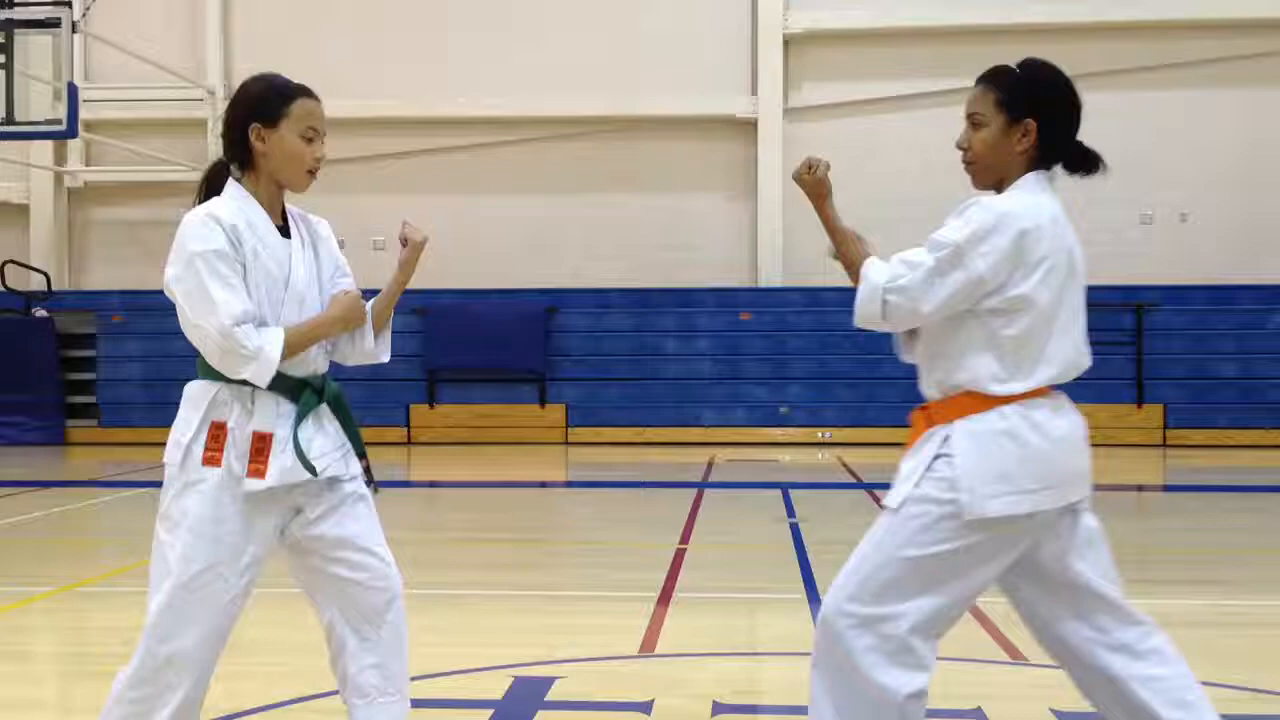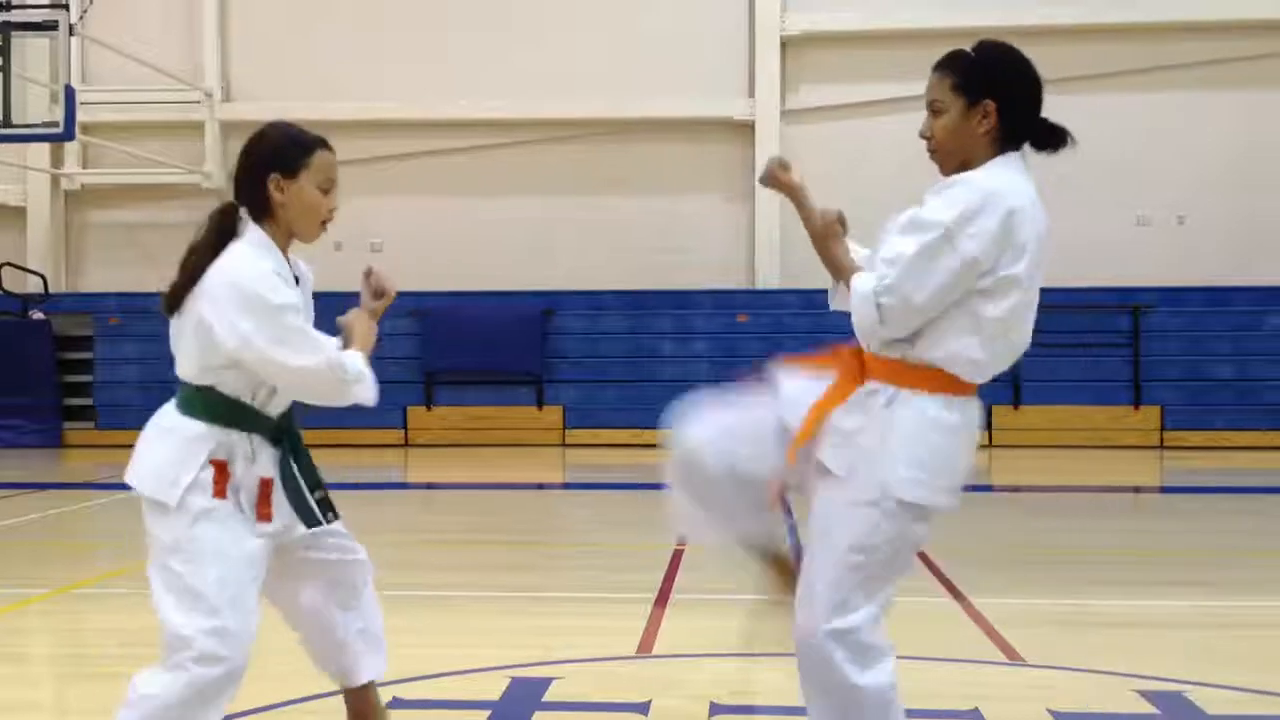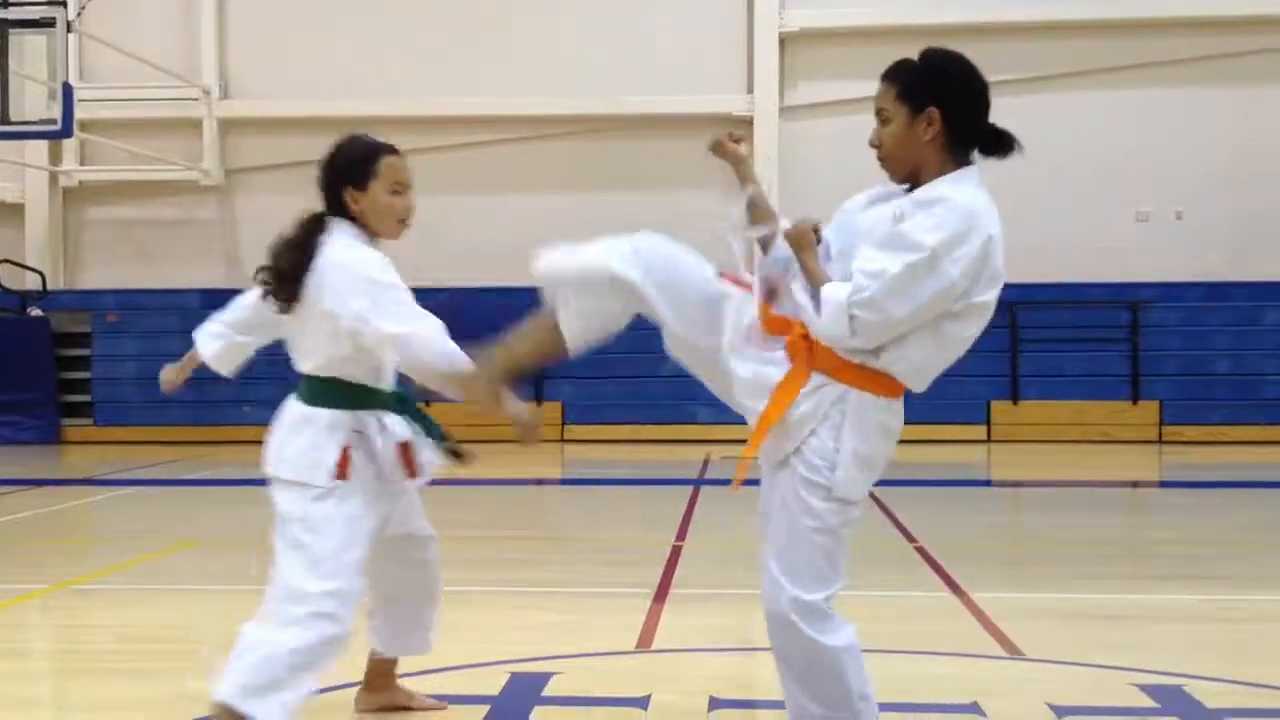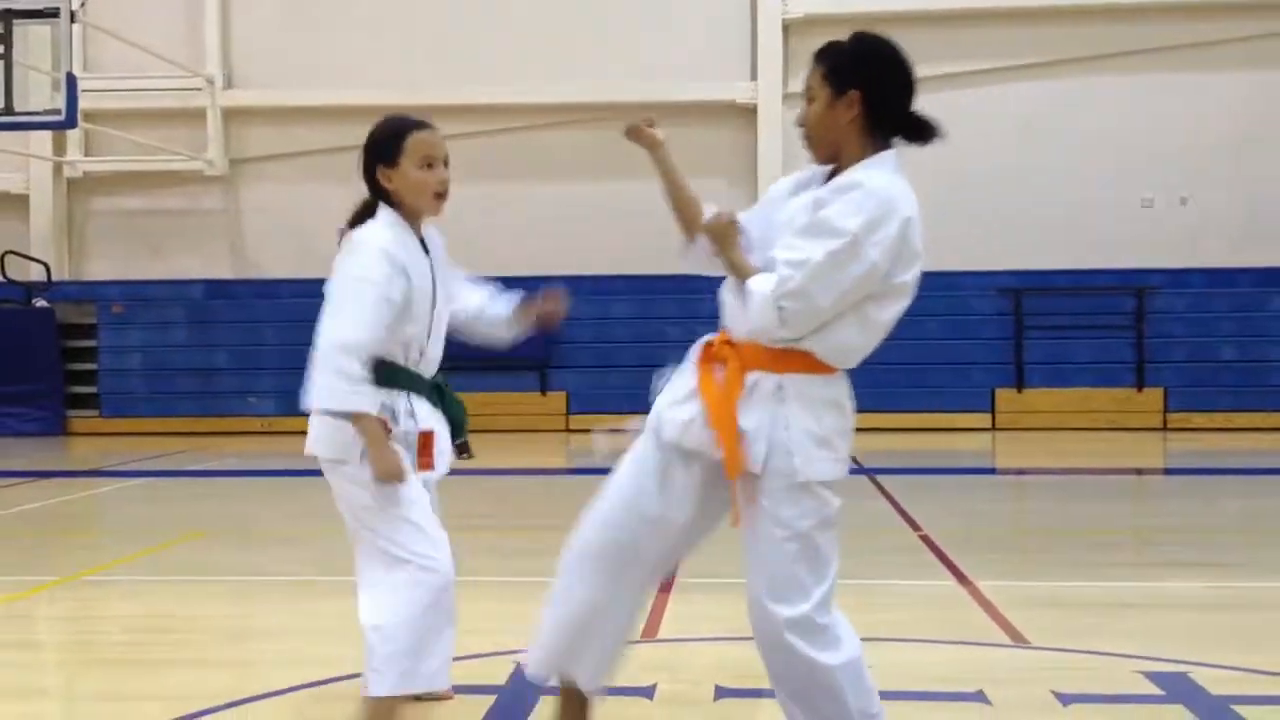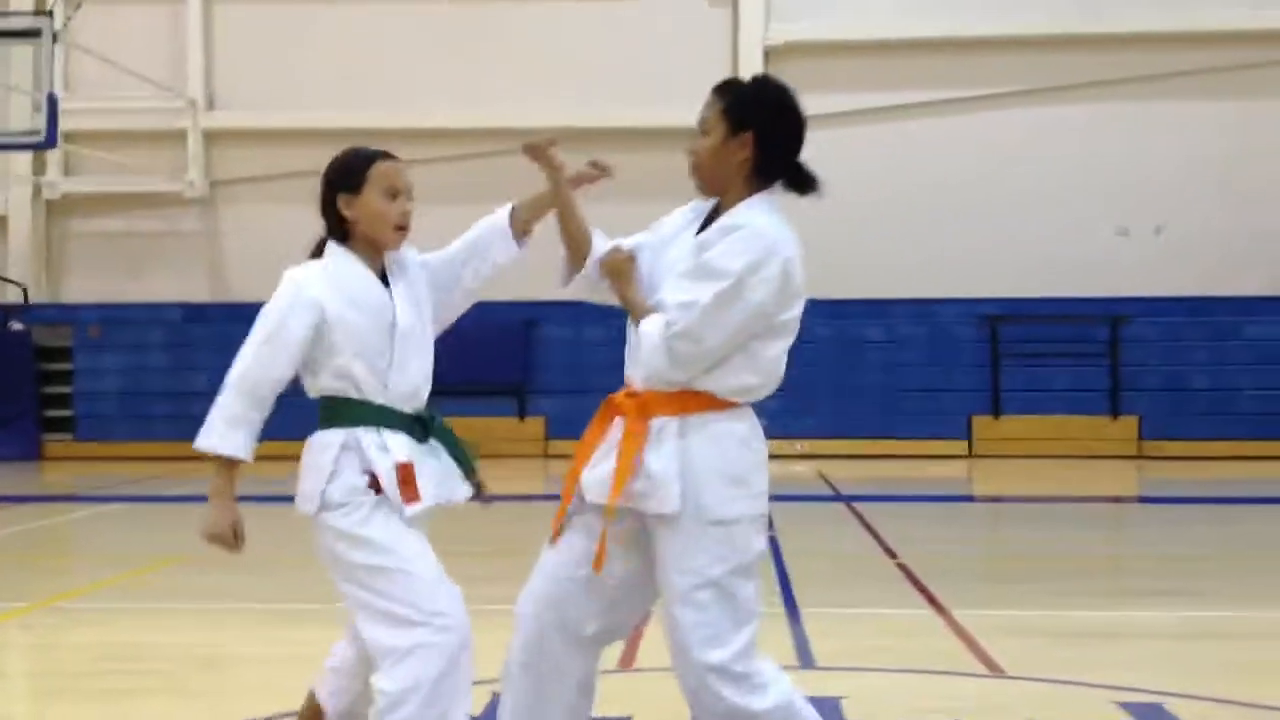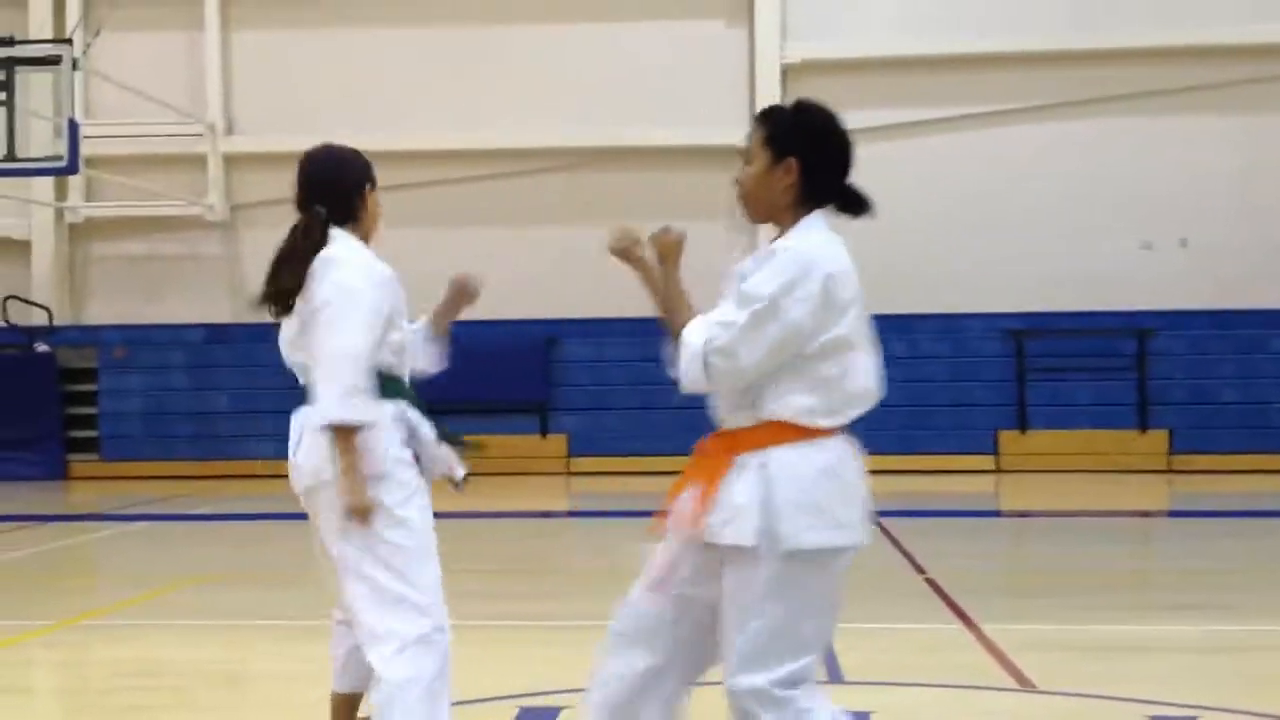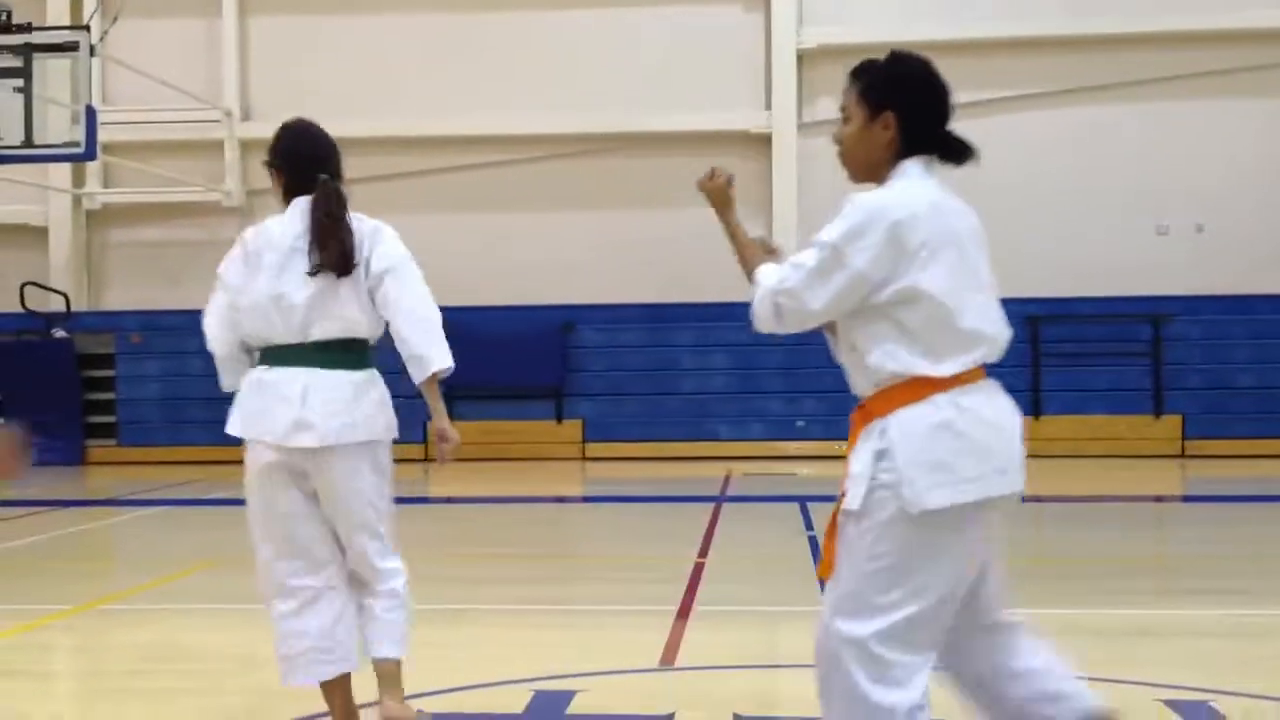
dt=0.3s
person 1, frame 1
left shoulder: (1005, 221)
right shoulder: (1038, 217)
left elbow: (892, 302)
right elbow: (932, 317)
left wrist: (830, 215)
right wrist: (860, 250)
left hip: (985, 456)
right hip: (1029, 443)
left knee: (863, 619)
right knee: (1097, 626)
person 1, frame 2
left shoulder: (990, 200)
right shoulder: (987, 195)
left elbow: (882, 309)
right elbow: (882, 291)
left wrist: (835, 247)
right wrist: (803, 201)
left hip: (904, 425)
right hip: (878, 401)
left knee: (834, 623)
right knee: (702, 436)
right ankle: (784, 567)
person 1, frame 3
left shoulder: (960, 219)
right shoulder: (897, 203)
left elbow: (849, 322)
right elbow: (787, 256)
left wrist: (806, 254)
right wrist: (744, 173)
left hip: (835, 418)
right hip: (779, 358)
left knee: (800, 601)
right knee: (638, 262)
right ankle: (493, 373)
person 1, frame 4
left shoulder: (879, 203)
right shoulder: (811, 185)
left elbow: (778, 312)
right elbow: (706, 238)
left wrist: (732, 252)
right wrist: (660, 156)
left hip: (789, 415)
right hip: (717, 389)
left knee: (792, 612)
right knee: (608, 552)
person 1, frame 5
left shoulder: (761, 243)
right shoulder: (693, 223)
left elbow: (672, 353)
right elbow: (591, 269)
left wrist: (628, 288)
right wrist: (557, 181)
left hip: (705, 463)
right hip: (642, 447)
left knee: (717, 661)
right knee: (555, 618)
person 1, frame 6
left shoulder: (805, 264)
right shoulder: (783, 256)
left elbow: (707, 366)
right elbow: (703, 352)
left wrist: (664, 276)
right wrist: (648, 268)
left hip: (791, 492)
right hip: (745, 483)
right knee: (649, 633)
person 1, frame 7
left shoulder: (883, 212)
right shoulder: (943, 208)
left elbow: (782, 306)
left wrist: (729, 219)
right wrist: (790, 267)
left hip: (920, 444)
right hip: (969, 428)
left knee: (866, 640)
right knee: (968, 630)
person 2, frame 1
left shoulder: (315, 236)
right shoulder: (209, 229)
left elbow: (356, 344)
right elbow: (235, 349)
left wrist: (402, 275)
right wrist: (330, 318)
left hip: (309, 437)
right hip: (226, 443)
left knee: (368, 588)
right knee: (186, 619)
person 2, frame 2
left shoulder: (287, 271)
right shoulder: (246, 278)
left elbow: (306, 368)
right elbow: (327, 378)
left wrist: (368, 317)
right wrist: (361, 337)
left hip: (254, 468)
right hip: (203, 477)
left knee: (338, 570)
right knee: (213, 648)
person 2, frame 3
left shoulder: (315, 258)
right shoulder: (358, 271)
left elbow: (246, 315)
right elbow: (420, 343)
left wrist: (190, 362)
right wrist: (498, 398)
left hip: (358, 443)
right hip: (330, 452)
left knee: (412, 559)
right knee: (314, 606)
person 2, frame 4
left shoulder: (425, 244)
right shoulder: (373, 250)
left elbow: (466, 305)
right elbow: (338, 351)
left wrist: (525, 312)
right wrist: (374, 442)
left hip: (406, 423)
right hip: (364, 430)
left knee: (408, 561)
right knee: (420, 570)
person 2, frame 5
left shoulder: (413, 276)
right shoulder: (310, 288)
left elbow: (482, 247)
right elbow: (246, 391)
left wrist: (553, 192)
right wrist: (224, 499)
left hip: (397, 472)
right hip: (353, 479)
left knee: (394, 622)
right knee: (434, 620)
person 2, frame 6
left shoulder: (305, 269)
right shoulder: (356, 269)
right elbow: (345, 370)
left wrist: (445, 313)
right wrist: (354, 475)
left hip: (330, 453)
right hip: (367, 454)
left knee: (368, 606)
right knee: (411, 616)
person 2, frame 7
left shoulder: (253, 244)
right shoulder: (374, 237)
left elbow: (223, 338)
right elbow: (415, 321)
right wrist: (439, 413)
left hip: (271, 410)
right hip: (350, 404)
left knee: (297, 574)
right knee: (374, 562)
